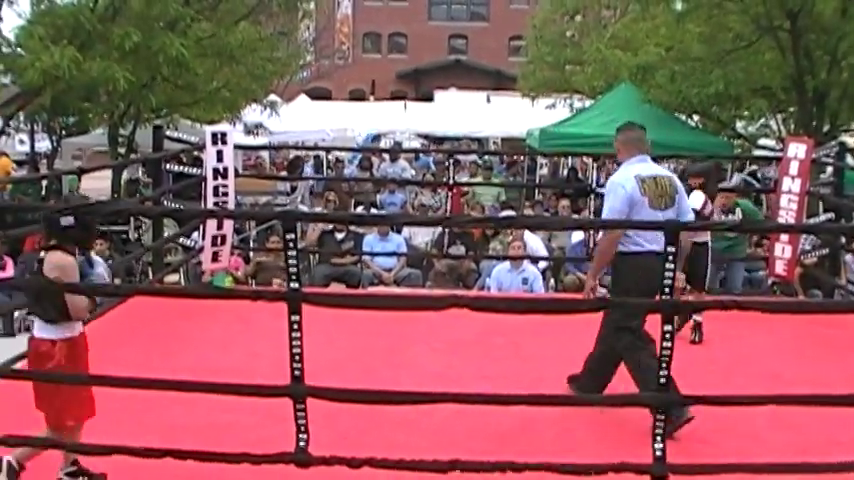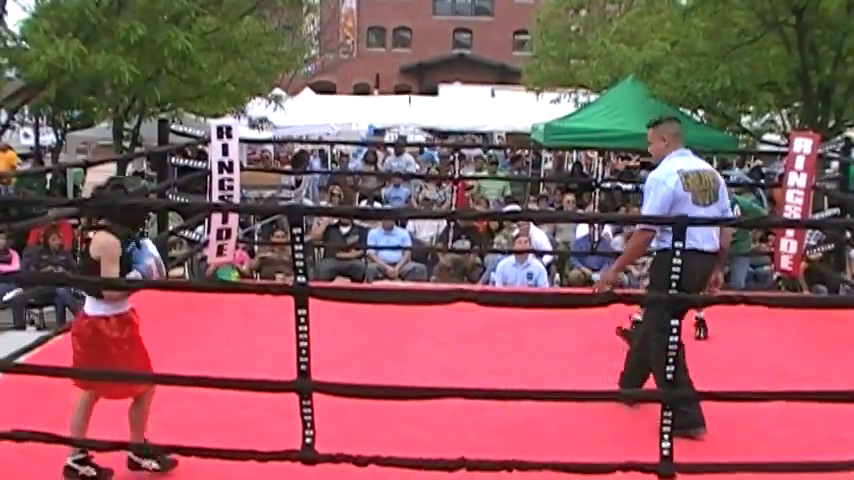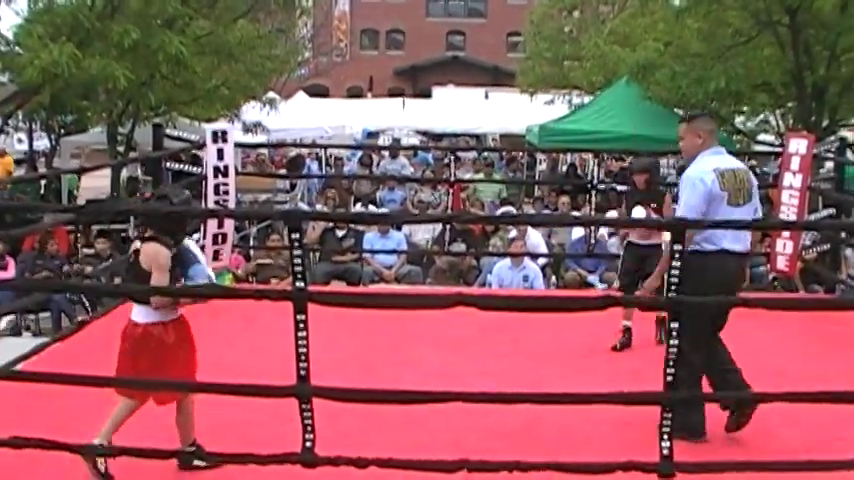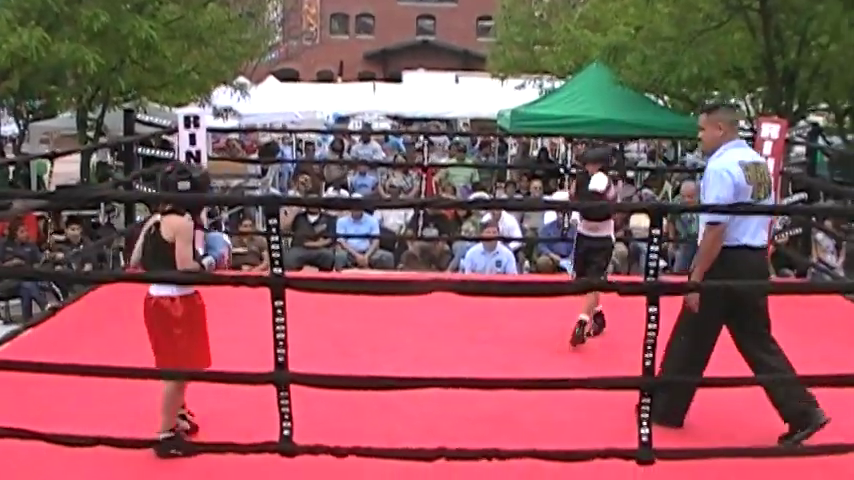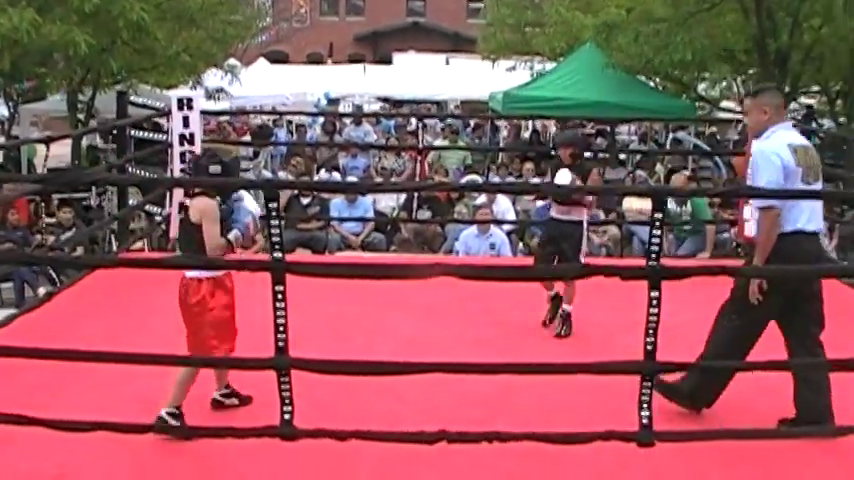
dt=0.2s
person 1, frame 1
left shoulder: (621, 180)
right shoulder: (670, 179)
left elbow: (611, 235)
left wrist: (592, 274)
right wrist: (678, 268)
left hip: (633, 264)
right hip: (660, 264)
left knee: (629, 338)
right knee: (618, 326)
left ankle: (670, 409)
right ankle: (589, 383)
person 1, frame 2
left shoulder: (662, 176)
right shoulder: (711, 173)
left elbow: (645, 233)
right elbow: (726, 227)
left wrist: (615, 269)
right wrist: (717, 267)
left hip: (675, 263)
right hip: (703, 261)
left knee: (663, 339)
right knee: (655, 326)
left ankle: (686, 417)
right ankle: (632, 382)
person 1, frame 3
left shoulder: (697, 174)
right shoulder: (743, 172)
left elbow: (683, 233)
right elbow: (752, 224)
left wrist: (657, 275)
left hip: (702, 265)
right hip: (733, 265)
left knee: (686, 342)
right knee: (706, 337)
left ankle: (687, 421)
right ankle: (738, 397)
person 1, frame 4
left shoulder: (721, 166)
right shoulder: (760, 164)
left elbow: (715, 229)
right elbow: (763, 218)
left wrist: (696, 277)
left hip: (729, 262)
right hip: (758, 261)
left knee: (691, 337)
right knee: (757, 340)
left ankle: (667, 408)
right ankle: (803, 411)
person 1, frame 5
left shoulder: (767, 149)
right shoulder: (806, 147)
left elbow: (770, 213)
left wrist: (757, 265)
left hip: (782, 249)
right hip: (810, 247)
left knee: (737, 323)
right knee: (803, 333)
left ankle: (695, 392)
right ankle: (815, 412)
person 2, frame 1
left shoulder: (49, 256)
right shoulder: (64, 261)
right elbow: (77, 310)
left hip: (49, 342)
right hip: (58, 347)
left knee: (68, 413)
right knee: (66, 422)
person 2, frame 2
left shoulder: (100, 234)
right shoulder: (109, 241)
right elbow: (110, 290)
left wrist: (135, 271)
right wrist: (140, 274)
left hip: (92, 320)
right hip: (110, 324)
left knee: (92, 389)
right knee: (143, 387)
right ankle: (139, 452)
person 2, frame 3
left shoulder: (143, 244)
right shoulder: (160, 251)
right elbow: (159, 300)
left wrist: (183, 268)
right wrist: (191, 288)
left hip: (138, 326)
right hip: (163, 329)
left knee: (136, 394)
right knee: (183, 390)
left ankle: (101, 447)
right ankle: (189, 451)
person 2, frame 4
left shoulder: (154, 220)
right shoulder: (182, 223)
left elbow: (135, 262)
right elbow: (186, 269)
right wrist: (209, 260)
left hip: (157, 299)
right hip: (177, 303)
left knee: (180, 363)
right knee: (179, 369)
left ankle: (177, 414)
right ankle: (167, 436)
person 2, frame 5
left shoulder: (194, 202)
right shoulder: (208, 205)
right elbow: (214, 249)
left wrist: (234, 232)
right wrist: (238, 231)
left hip: (210, 282)
right hip: (205, 285)
left knee: (221, 341)
right knee: (204, 350)
left ankle: (224, 391)
right ankle: (170, 414)
person 3, frame 1
left shoulder: (710, 196)
left wrist: (707, 211)
left hip: (701, 245)
left knee: (698, 288)
left ankle: (697, 324)
right ankle: (683, 312)
person 3, frame 2
left shoulder: (694, 196)
right shoulder: (667, 195)
left elbow: (700, 220)
left hip: (688, 245)
right hip: (666, 245)
left knee: (694, 288)
right knee: (654, 284)
left ankle: (700, 320)
right ankle: (637, 324)
person 3, frame 3
left shoulder: (662, 196)
right shoulder: (630, 195)
left wrist: (654, 221)
right wrist: (620, 229)
left hip: (654, 248)
right hip: (632, 246)
right knee: (626, 291)
left ankle: (660, 319)
right ankle: (626, 332)
person 3, frame 4
left shoulder: (613, 185)
right shoulder: (579, 182)
left wrist: (609, 196)
left hip: (603, 240)
right hip: (582, 237)
left ankle: (582, 326)
right ankle: (598, 317)
person 3, frame 5
left shoulder: (589, 170)
right shoulder: (556, 167)
left elbow: (590, 201)
left wrist: (576, 189)
left hip: (576, 224)
right hip: (554, 221)
right knee: (541, 266)
left ankle: (566, 315)
right ankle: (554, 297)
